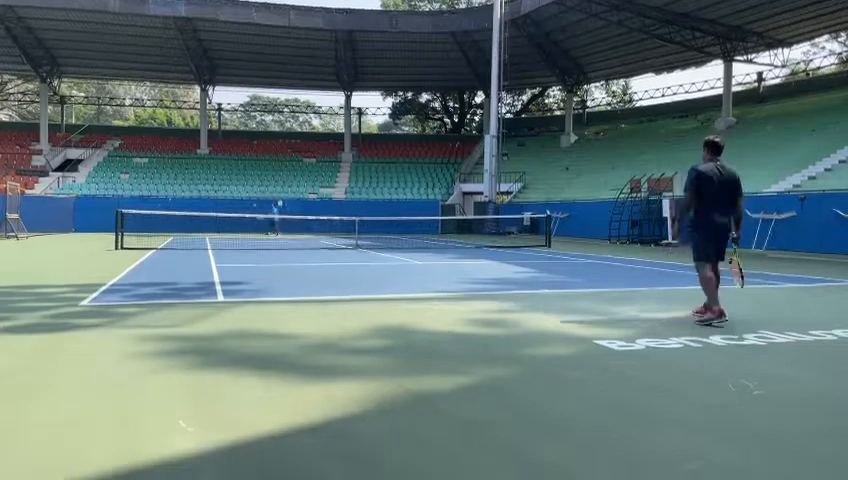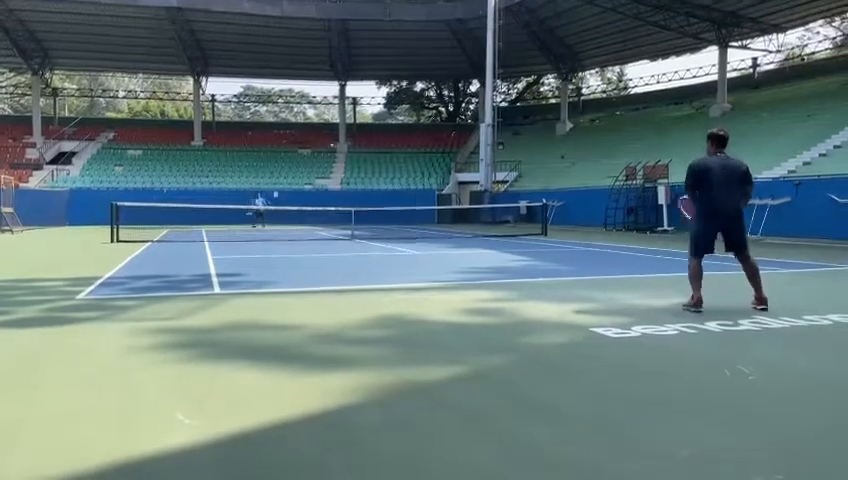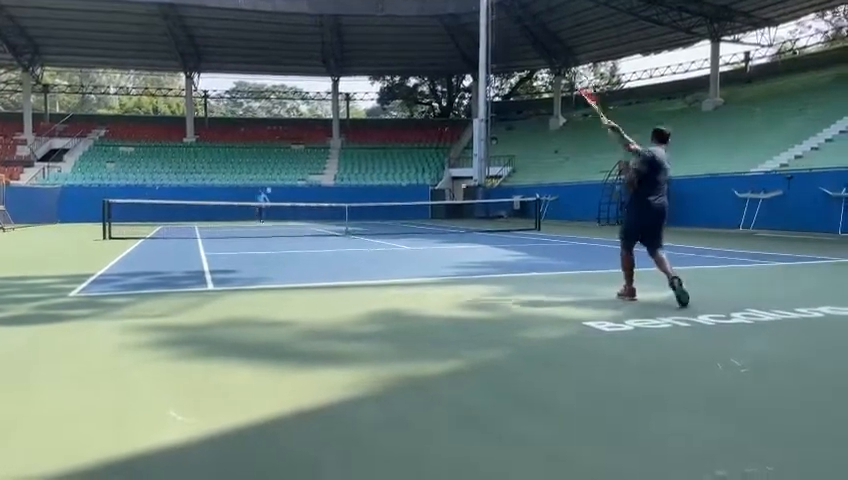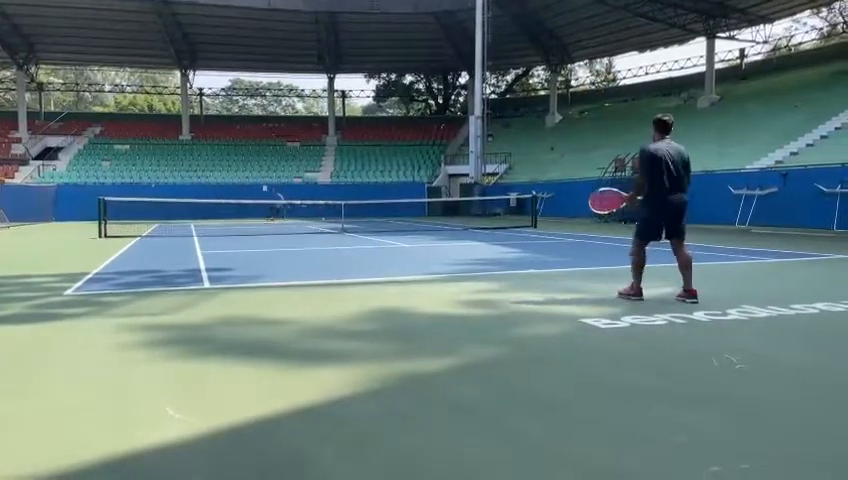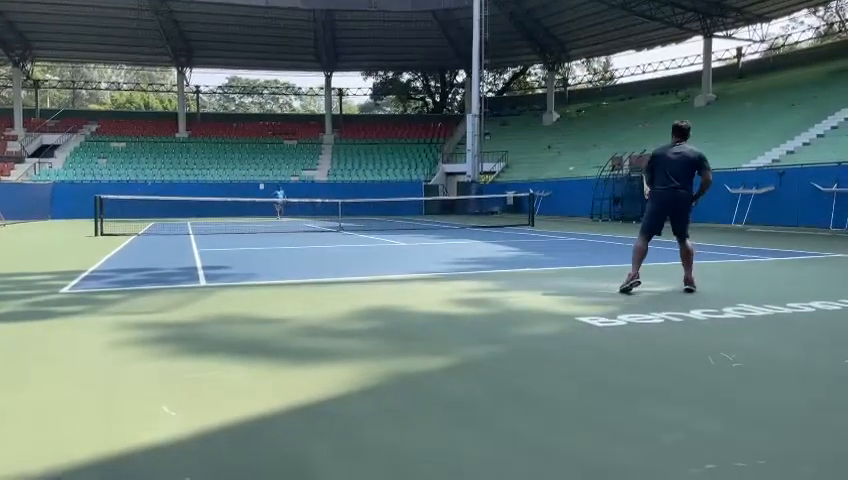
dt=1s
person 1, frame 1
left shoulder: (698, 171)
right shoulder: (732, 174)
left elbow: (688, 200)
right elbow: (738, 205)
left wrist: (679, 220)
right wrist: (736, 229)
left hip: (702, 225)
right hip: (723, 226)
left knee: (703, 266)
right knee: (713, 265)
left ankle: (715, 309)
right ankle: (710, 306)
person 1, frame 2
left shoulder: (697, 165)
right shoulder: (740, 166)
left elbow: (690, 193)
right elbow: (748, 193)
left wrist: (698, 211)
left hip: (707, 216)
right hip: (733, 216)
left knee: (695, 257)
right knee: (745, 256)
left ankle: (696, 298)
right ankle: (760, 298)
person 1, frame 3
left shoulder: (649, 153)
right shoulder: (662, 157)
left elbow: (633, 177)
right elbow: (634, 148)
left wrist: (626, 172)
right wrist: (618, 131)
left hip: (640, 206)
right hip: (659, 207)
left knee: (626, 246)
right knee: (655, 249)
left ankle: (629, 288)
right ankle: (673, 278)
person 1, frame 4
left shoulder: (648, 150)
right shoulder: (682, 151)
left elbow: (642, 180)
right elbow: (687, 180)
left wrist: (634, 196)
left hip: (655, 203)
right hip: (678, 202)
left knee: (639, 244)
right knee: (679, 246)
left ankle: (636, 288)
right ankle: (689, 290)
person 1, frame 5
left shoulder: (658, 152)
right shoulder: (697, 154)
left elbow: (647, 177)
right elbow: (708, 179)
right wrist: (695, 197)
left hip: (658, 198)
right hip: (682, 199)
left knee: (643, 237)
right knee: (683, 239)
left ankle: (634, 275)
right ankle: (689, 279)
